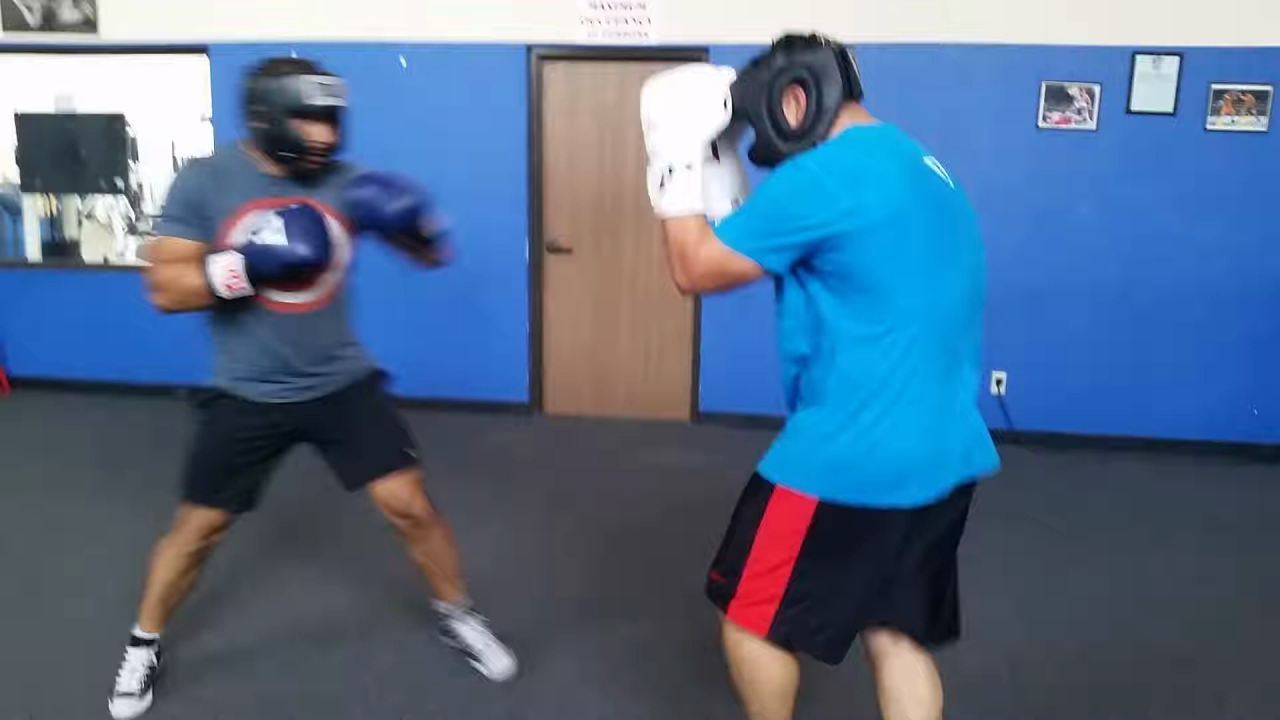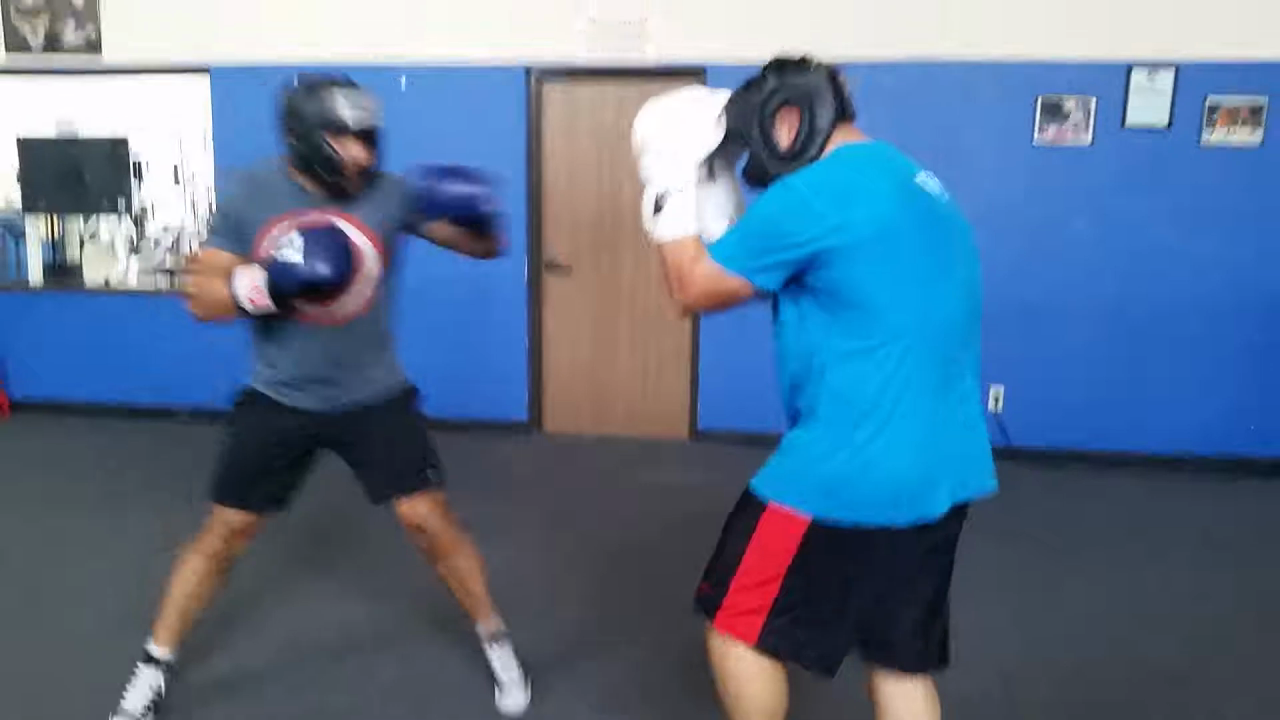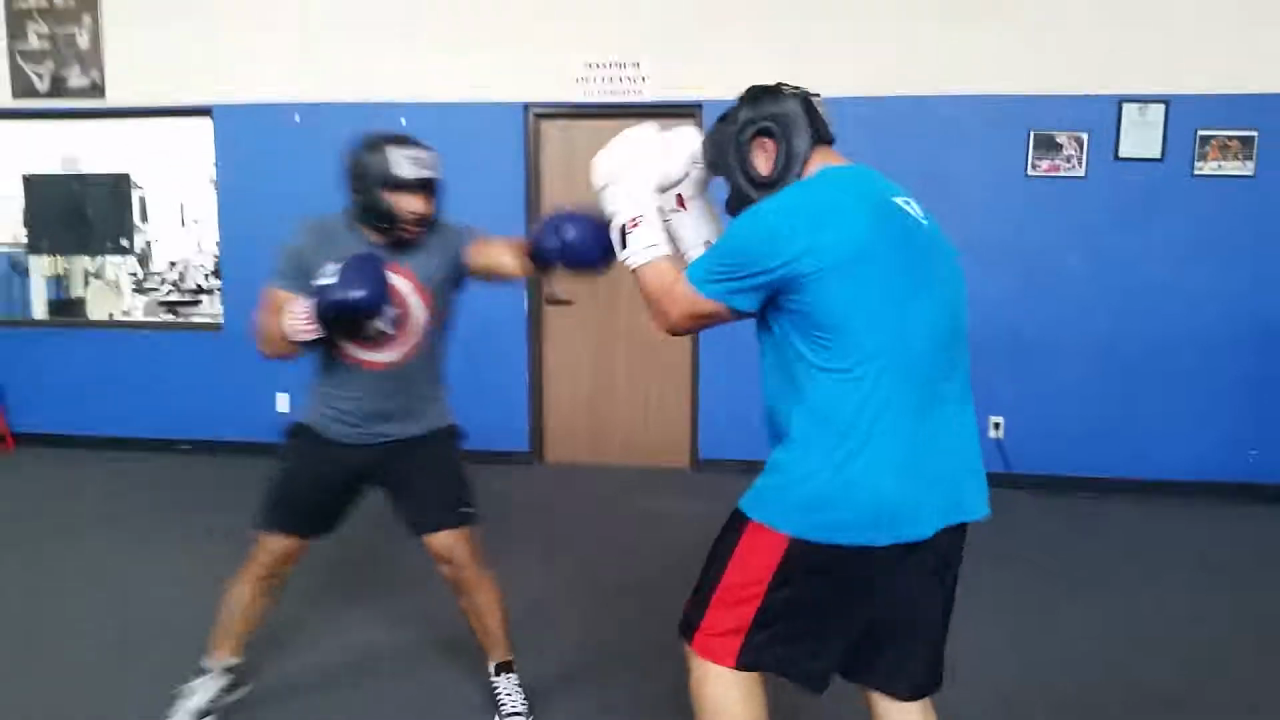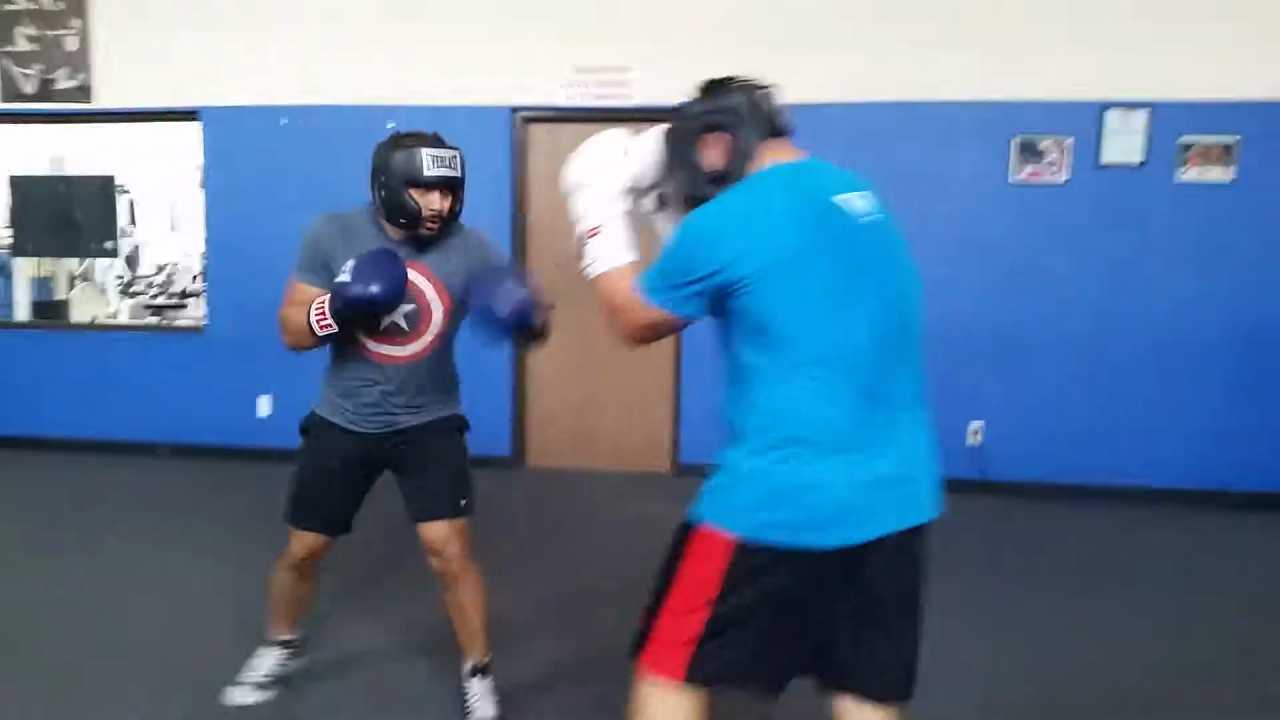
dt=0.1s
person 1, frame 1
left shoulder: (820, 175)
right shoulder: (914, 167)
left elbow: (695, 270)
left wrist: (672, 155)
right wrist: (715, 167)
left hip: (852, 454)
right hip: (943, 452)
left knee: (752, 614)
right knee: (901, 633)
person 1, frame 2
left shoulder: (811, 195)
right shoulder: (910, 183)
left elbow: (694, 290)
left wrist: (666, 182)
right wrist: (711, 191)
left hip: (848, 474)
right hip: (943, 472)
left knee: (739, 623)
right knee: (901, 661)
person 1, frame 3
left shoulder: (781, 222)
right shoulder: (902, 208)
left elbow: (675, 313)
left wrist: (632, 212)
right wrist: (694, 220)
left hip: (833, 497)
right hip: (937, 497)
left knee: (720, 649)
person 1, frame 4
left shoulder: (726, 220)
right shoulder: (862, 199)
left elbow: (636, 322)
left wrist: (598, 218)
right wrist: (680, 215)
left hip: (779, 498)
right hip: (894, 498)
left knee: (670, 667)
person 2, frame 1
left shoulder: (348, 183)
right shoulder: (205, 182)
left elbow: (430, 252)
right elbow: (165, 288)
left wrist: (409, 225)
right wrist: (249, 270)
left hip: (341, 384)
right hip: (250, 396)
left knee: (409, 506)
right knee: (198, 530)
left ankle: (457, 612)
right ankle: (144, 643)
person 2, frame 2
left shoulder: (392, 194)
right shoulder: (248, 197)
left elbow: (484, 246)
right elbow: (201, 295)
left wrist: (475, 214)
right wrist: (268, 284)
left hip: (373, 397)
right hip: (279, 402)
left knee: (432, 524)
right knee: (223, 534)
left ankle: (494, 639)
right ankle: (155, 662)
person 2, frame 3
left shoulder: (446, 242)
right shoulder: (314, 243)
left elbow: (512, 260)
right elbow: (270, 338)
left wrist: (549, 247)
right wrist: (319, 313)
left hip: (420, 434)
right hip: (330, 435)
left knee: (457, 559)
right knee: (272, 558)
right ankle: (219, 672)
person 2, frame 4
left shoulder: (468, 249)
right shoulder: (332, 235)
left elbow: (511, 295)
right elbow: (292, 329)
left wrist: (526, 316)
right wrist: (337, 309)
left hip: (427, 425)
right hip: (343, 423)
left knee: (450, 552)
right knee: (303, 551)
right ankle: (281, 647)
